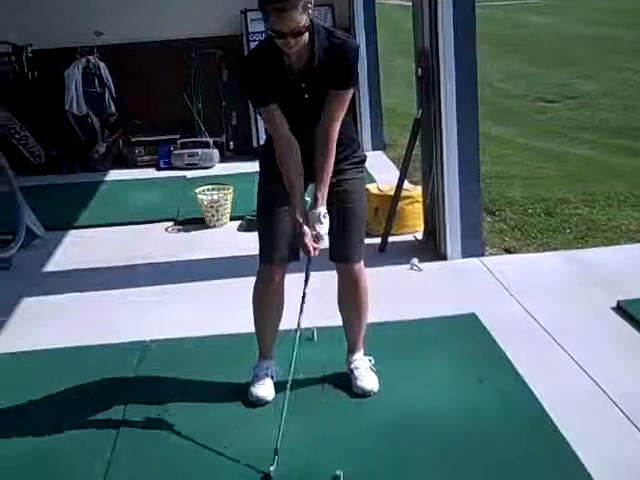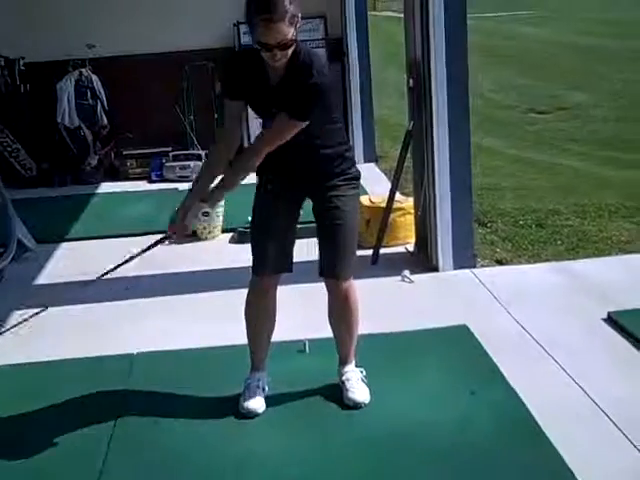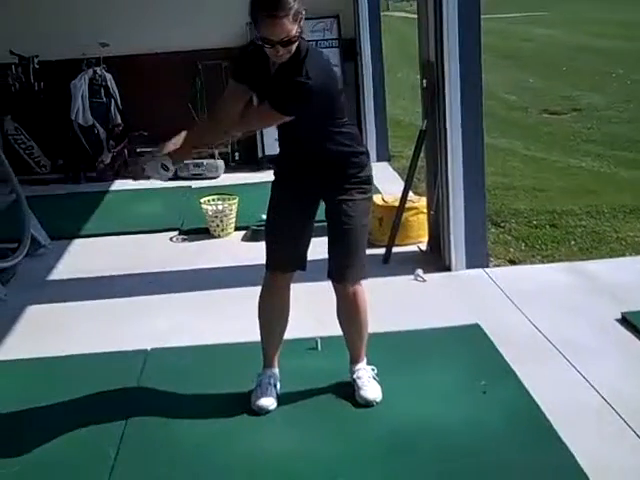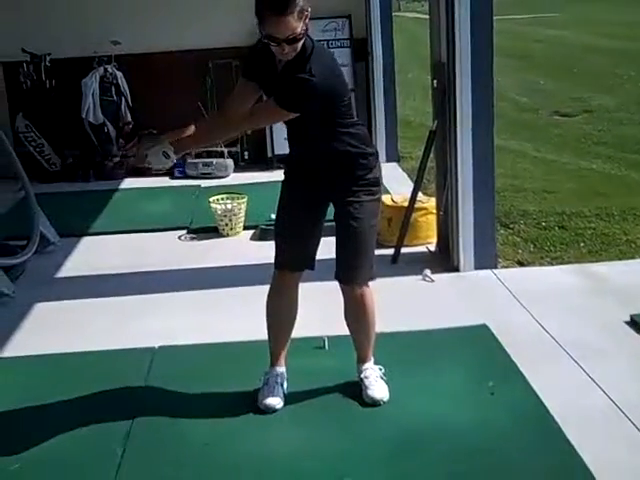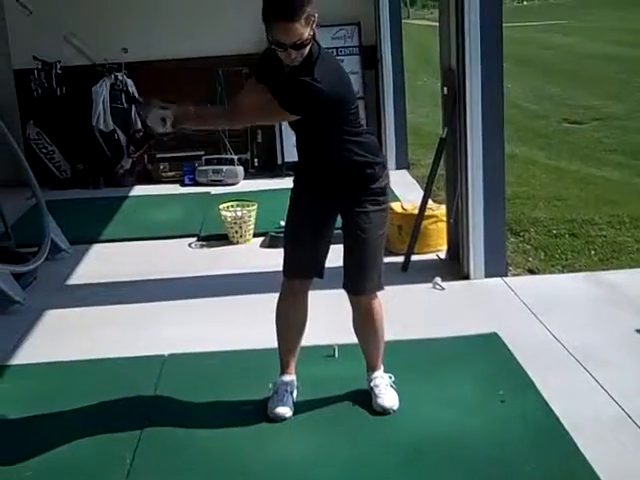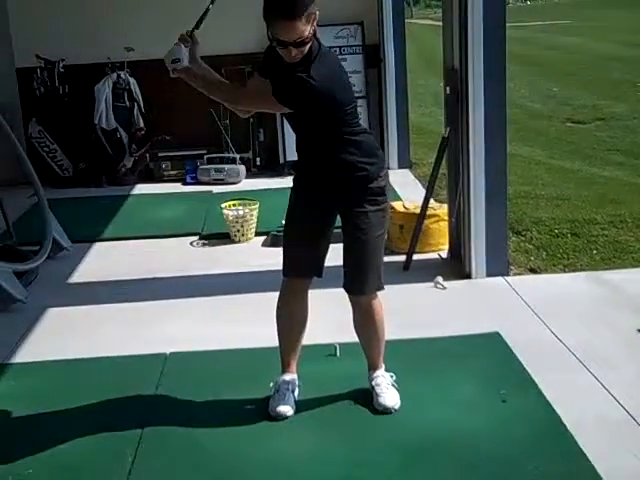
dt=0.3s
person 1, frame 1
left shoulder: (342, 50)
right shoulder: (256, 66)
left elbow: (328, 130)
right elbow: (285, 142)
left wrist: (321, 200)
right wrist: (300, 214)
left hip: (341, 160)
right hip: (282, 166)
left knee: (351, 264)
right knee: (272, 268)
left ankle: (357, 356)
right ankle: (265, 363)
person 1, frame 2
left shoulder: (314, 77)
right shoulder: (240, 68)
left elbow: (261, 148)
right elbow: (227, 142)
left wrist: (209, 199)
right wrist: (191, 199)
left hip: (332, 172)
right hip: (280, 173)
left knee: (339, 278)
right knee: (263, 276)
left ankle: (349, 367)
right ankle: (257, 374)
person 1, frame 3
left shoulder: (310, 79)
right shoulder: (252, 58)
left elbow: (236, 129)
right elbow: (221, 119)
left wrist: (174, 158)
right wrist: (169, 149)
left hip: (345, 173)
right hip: (295, 168)
left knee: (348, 281)
right knee: (277, 274)
left ankle: (360, 367)
right ankle: (270, 370)
person 1, frame 4
left shoulder: (314, 77)
right shoulder: (262, 56)
left elbow: (241, 125)
right elbow: (229, 114)
left wrist: (180, 145)
right wrist: (177, 138)
left hip: (353, 174)
right hip: (305, 169)
left knee: (355, 282)
right knee: (286, 273)
left ankle: (367, 366)
right ankle: (277, 369)
person 1, frame 5
left shoulder: (319, 84)
right shoulder: (274, 60)
left elbow: (243, 119)
right elbow: (238, 109)
left wrist: (180, 117)
right wrist: (180, 114)
left hip: (361, 182)
right hip: (313, 177)
left knee: (362, 292)
right knee: (295, 282)
left ankle: (377, 374)
right ankle: (287, 377)
person 1, frame 6
left shoulder: (315, 81)
right shoulder: (280, 55)
left elbow: (239, 100)
right elbow: (244, 106)
left wrist: (186, 70)
right wrist: (196, 65)
left hip: (361, 182)
right hip: (314, 177)
left knee: (363, 291)
right knee: (295, 280)
left ankle: (378, 373)
right ankle: (288, 376)
